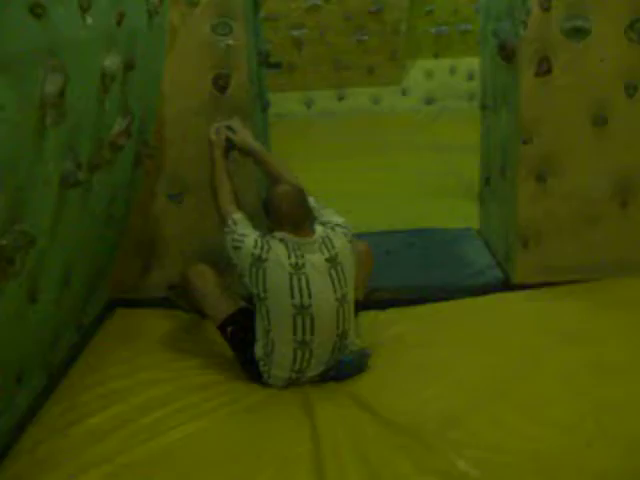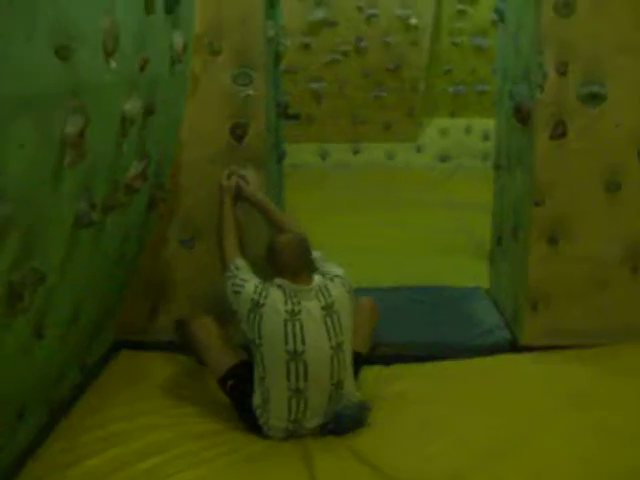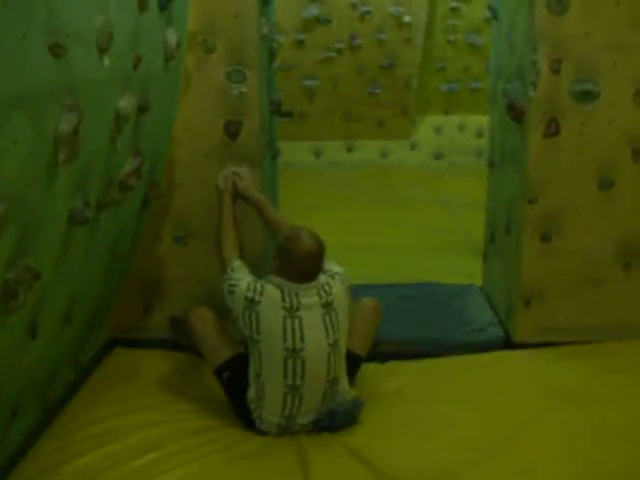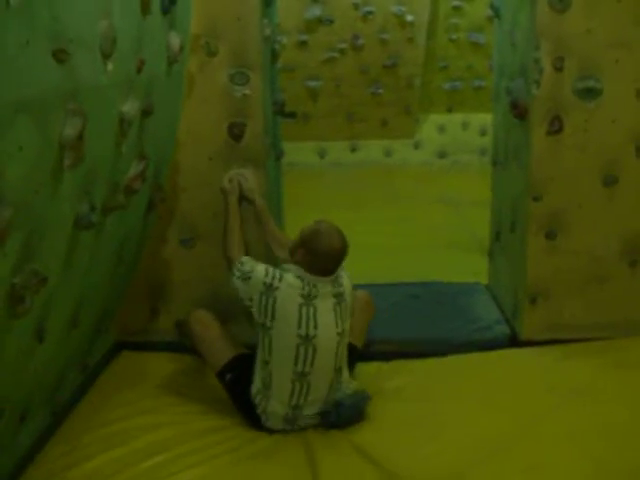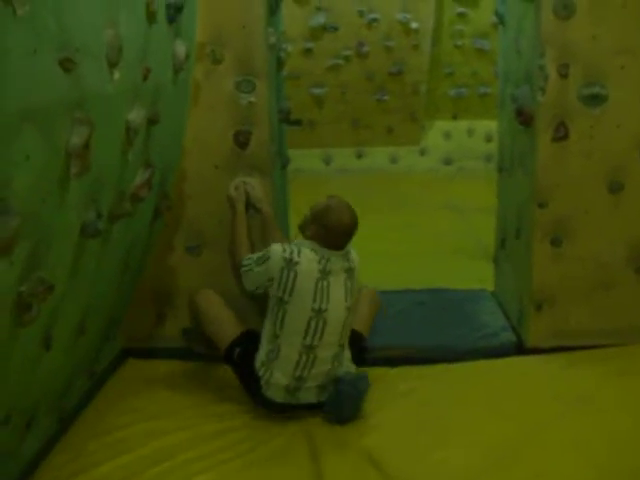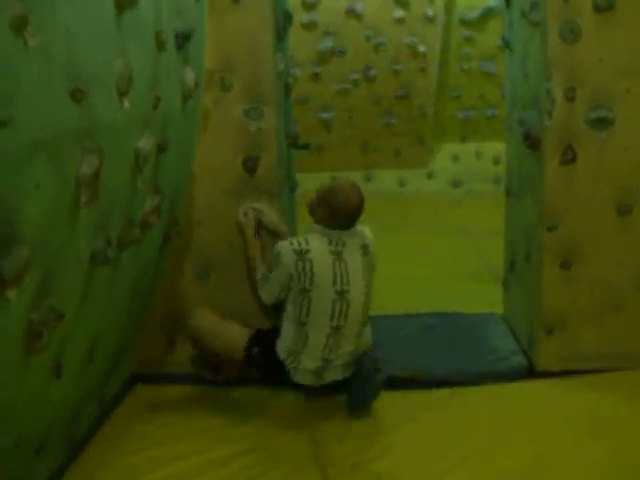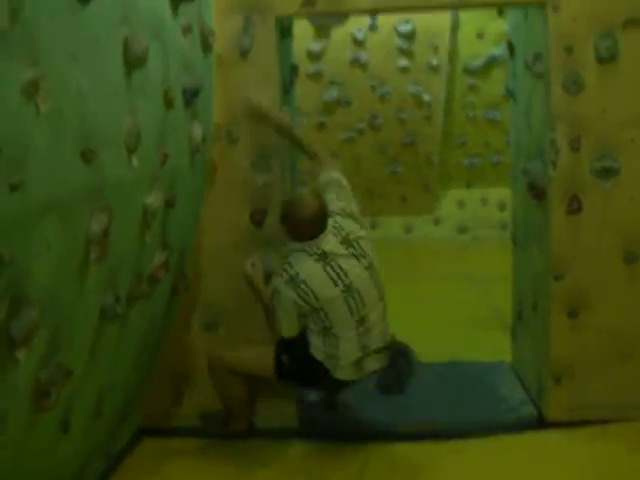
dt=0.3s
person 1, frame 1
left shoulder: (259, 254)
right shoulder: (339, 237)
left elbow: (228, 207)
right elbow: (296, 191)
left wrist: (217, 152)
right wrist: (254, 148)
left hip: (274, 373)
right hip: (337, 361)
left knee: (197, 273)
right knee: (362, 250)
person 1, frame 2
left shoulder: (257, 301)
right shoulder: (339, 288)
left elbow: (232, 255)
right elbow: (298, 241)
left wrist: (227, 199)
right wrist: (258, 200)
left hip: (273, 425)
right hip: (337, 414)
left knee: (198, 325)
right knee: (366, 306)
person 1, frame 3
left shoulder: (254, 297)
right shoulder: (337, 286)
left elbow: (230, 256)
right elbow: (298, 243)
left wrist: (226, 199)
right wrist: (255, 196)
left hip: (268, 421)
right hip: (330, 411)
left knee: (198, 315)
right knee: (370, 305)
person 1, frame 4
left shoulder: (271, 285)
right shoulder: (341, 282)
left elbow: (236, 257)
right elbow: (282, 247)
left wrist: (232, 199)
right wrist: (256, 200)
left hip: (271, 417)
right hip: (332, 407)
left knee: (198, 319)
right knee: (363, 299)
person 1, frame 5
left shoulder: (286, 259)
right shoulder: (350, 262)
left elbow: (243, 269)
left wrist: (239, 209)
right wrist: (263, 208)
left hip: (273, 392)
right hip: (331, 389)
left knee: (202, 297)
right knee: (369, 294)
left ankle: (218, 348)
person 1, frame 6
left shoulder: (294, 252)
right shoulder: (365, 240)
left elbow: (266, 292)
left wrist: (249, 233)
right wrist: (281, 230)
left hip: (297, 372)
right hip: (350, 365)
left knee: (198, 323)
person 1, frame 7
left shoulder: (292, 279)
right shoulder: (347, 222)
left elbow: (284, 331)
right elbow: (323, 161)
left wrist: (258, 285)
right wrist: (281, 123)
left hip: (334, 369)
right hip: (375, 356)
left knee: (220, 360)
left ankle: (239, 427)
right ankle: (332, 394)
